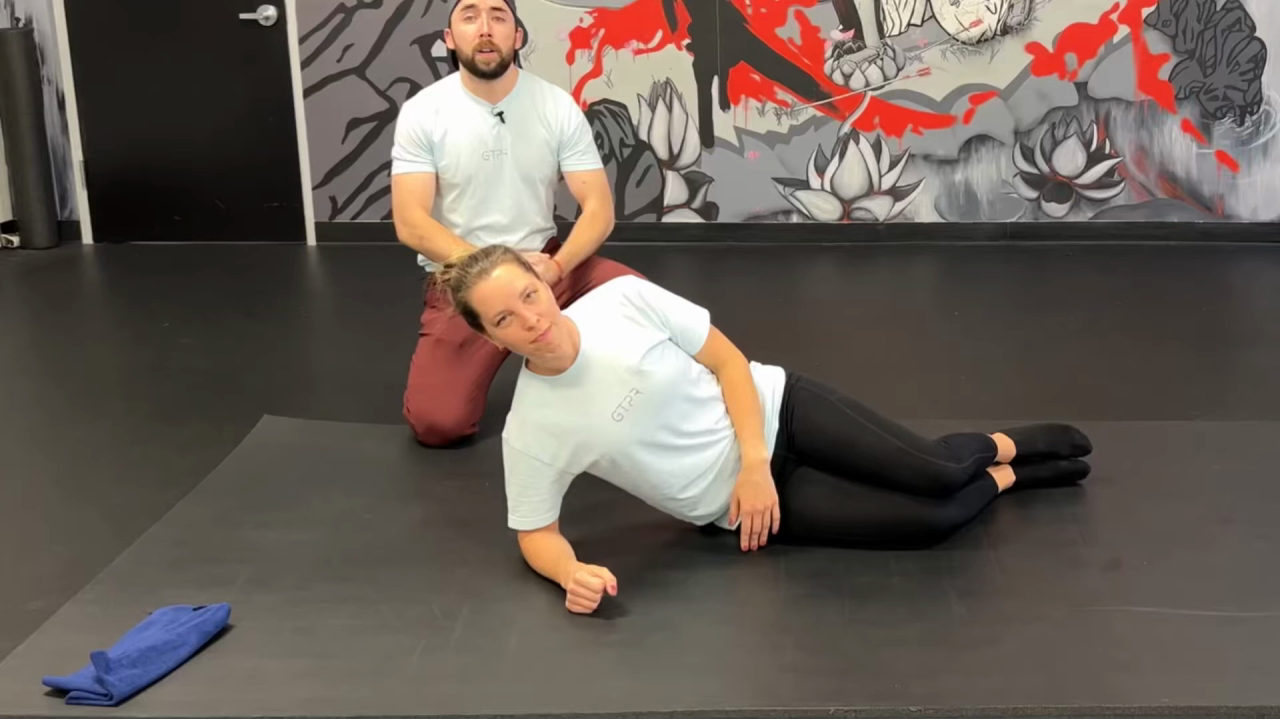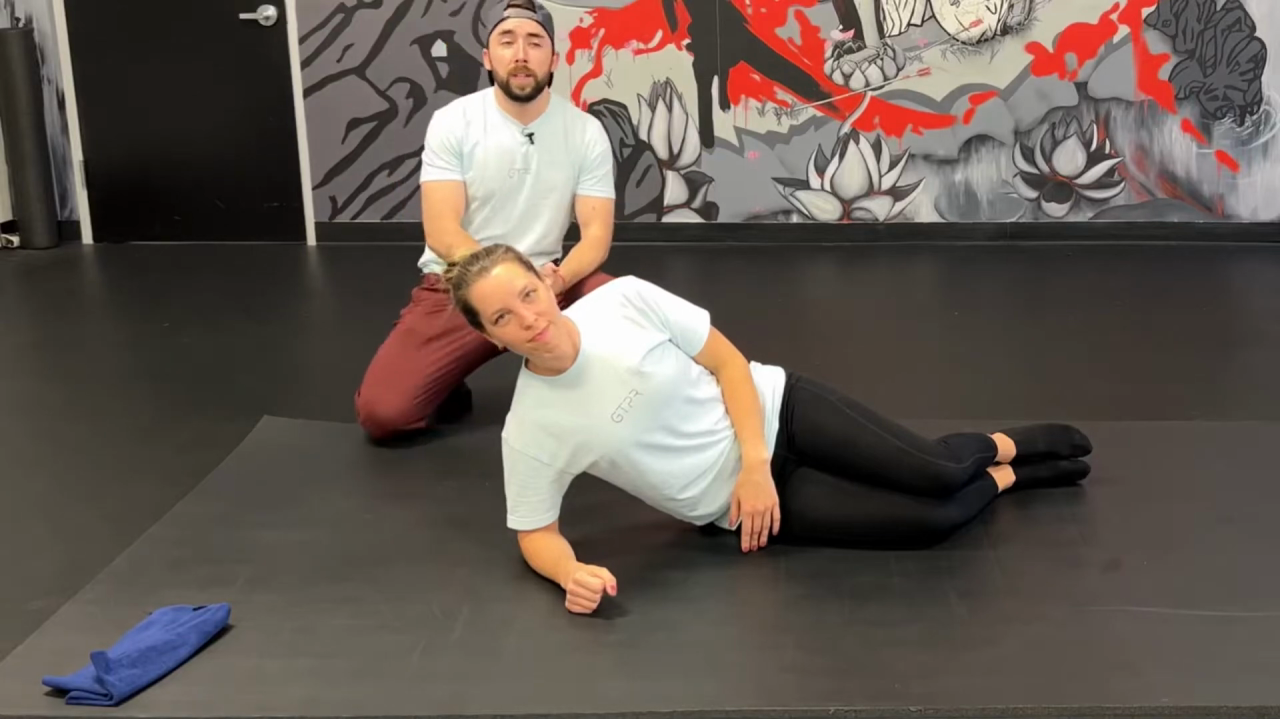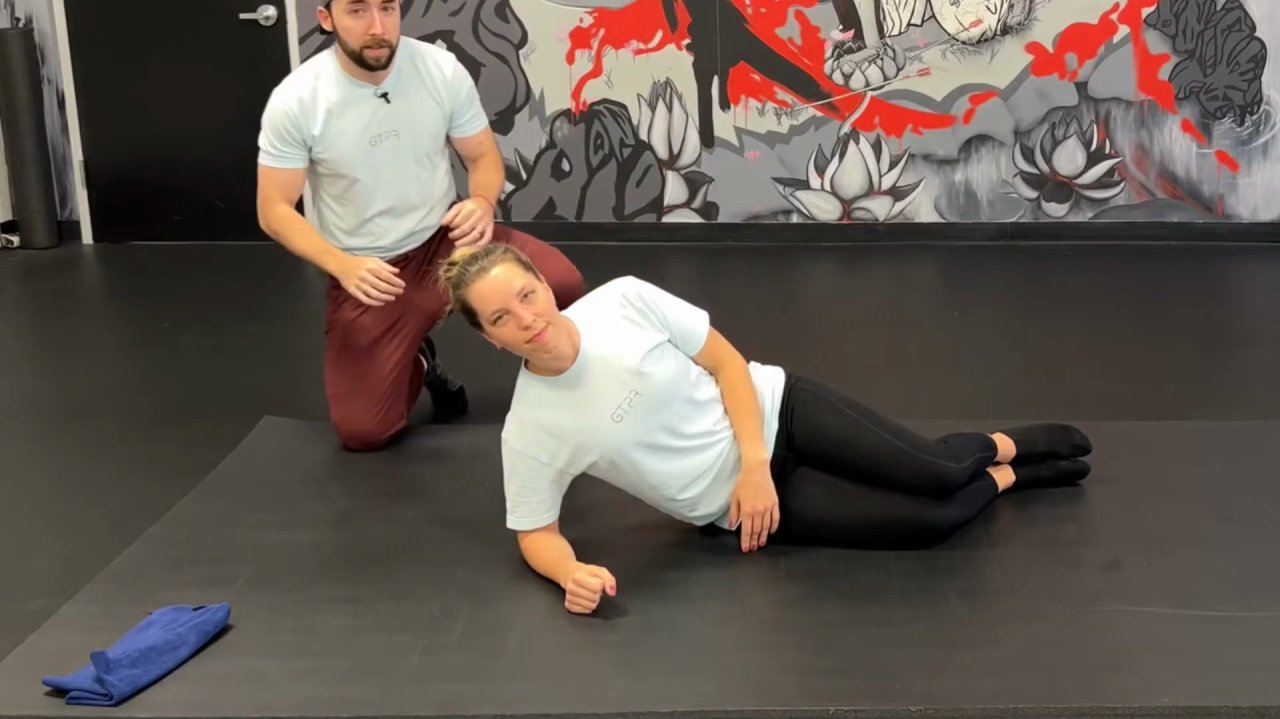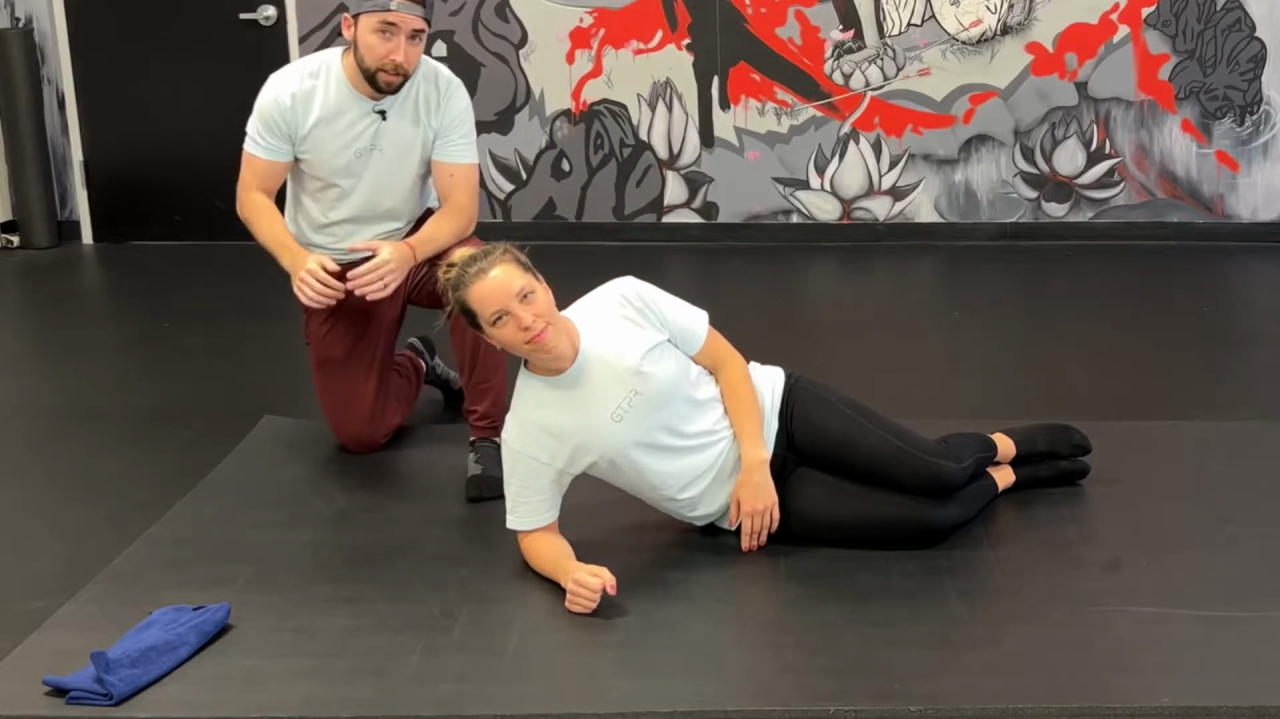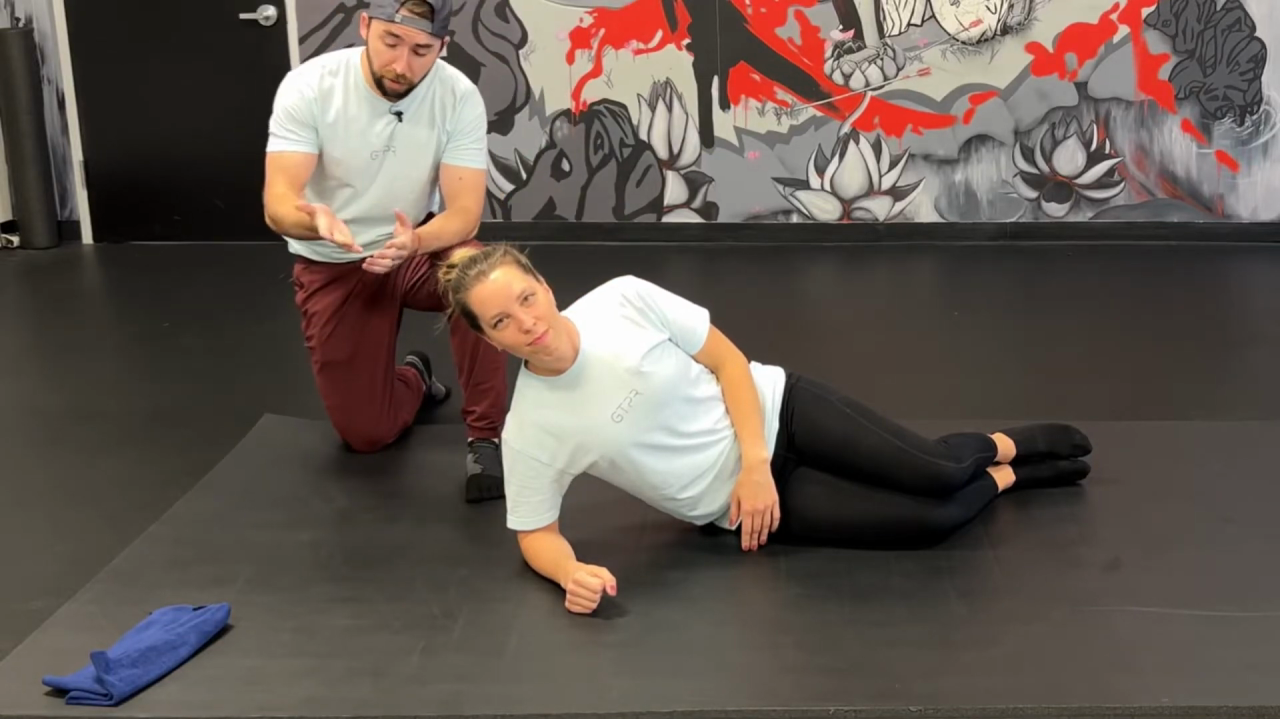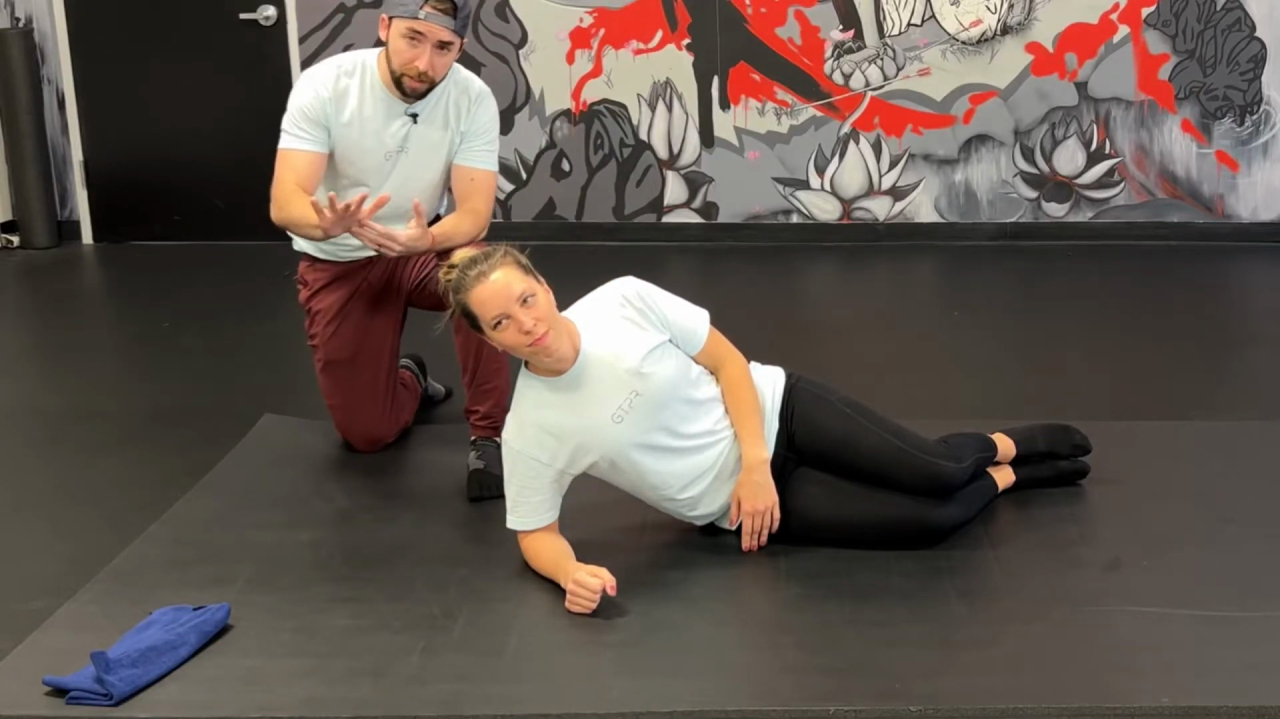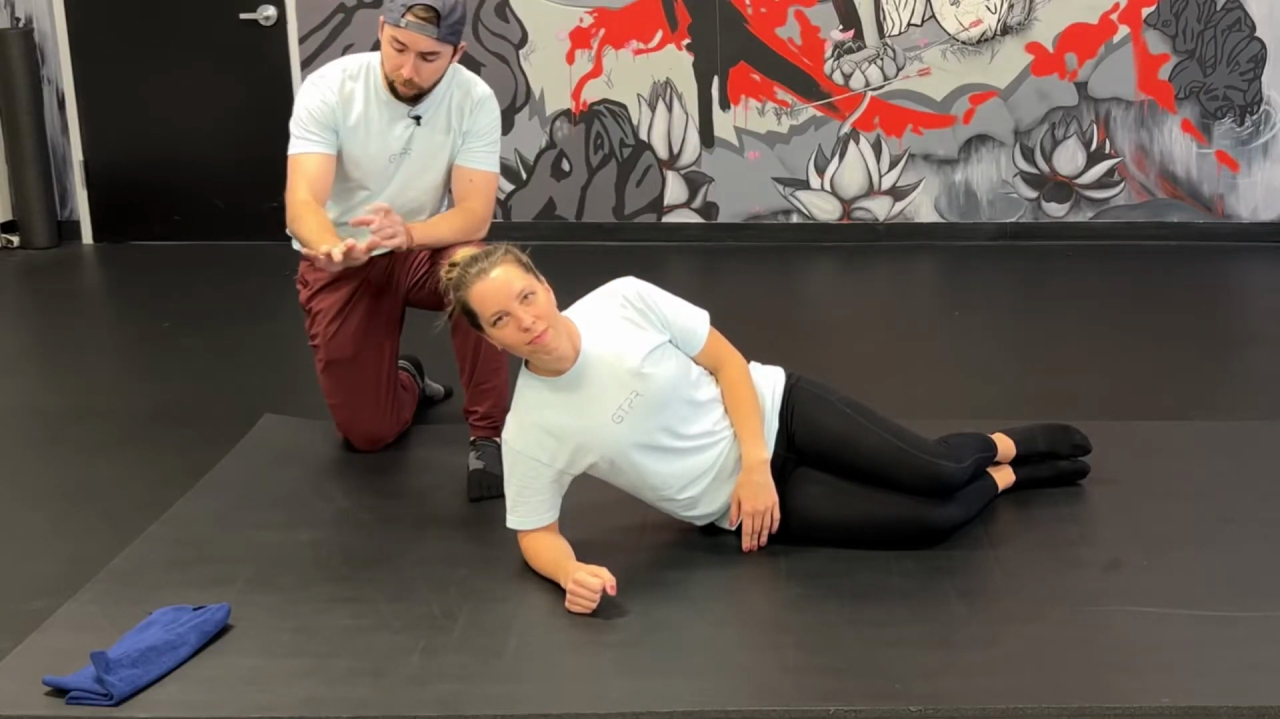
dt=0.7s
person 1, frame 1
left shoulder: (625, 298)
right shoulder: (530, 431)
left elbow: (729, 362)
right elbow: (536, 533)
left wrist: (754, 461)
right wrist: (571, 573)
left hip: (772, 408)
right hip: (731, 498)
left knee: (937, 471)
right knee: (930, 522)
left ankle: (1005, 446)
right ankle: (1006, 478)
person 1, frame 2
left shoulder: (625, 299)
right shoulder: (529, 432)
left elbow: (729, 363)
right elbow: (534, 533)
left wrist: (754, 462)
right wrist: (571, 573)
left hip: (772, 411)
right hip: (726, 499)
left knee: (936, 473)
right knee: (931, 522)
left ankle: (1006, 446)
right ankle: (1005, 479)
person 1, frame 3
left shoulder: (624, 298)
right shoulder: (528, 431)
left elbow: (729, 364)
right elbow: (535, 533)
left wrist: (753, 462)
right wrist: (570, 573)
left hip: (772, 409)
right hip: (731, 497)
left knee: (937, 471)
right knee: (930, 522)
left ankle: (1006, 444)
right ankle: (1007, 478)
person 1, frame 4
left shoulder: (623, 298)
right shoulder: (528, 430)
left elbow: (728, 363)
right elbow: (535, 534)
left wrist: (755, 463)
right wrist: (571, 573)
left hip: (772, 411)
right hip: (729, 501)
left knee: (936, 474)
right knee: (932, 521)
left ankle: (1008, 445)
right ankle: (1005, 479)
person 1, frame 5
left shoulder: (623, 298)
right shoulder: (529, 431)
left elbow: (729, 362)
right elbow: (536, 534)
left wrist: (754, 461)
right wrist: (570, 573)
left hip: (772, 410)
right hip: (729, 499)
left knee: (936, 474)
right knee: (931, 523)
left ankle: (1006, 444)
right ankle: (1004, 478)
person 1, frame 6
left shoulder: (624, 299)
right shoulder: (529, 431)
left elbow: (729, 362)
right elbow: (535, 534)
left wrist: (756, 463)
right wrist: (570, 573)
left hip: (773, 410)
right hip: (727, 500)
left knee: (936, 473)
right knee: (931, 522)
left ankle: (1006, 446)
right ankle: (1003, 478)
person 1, frame 7
left shoulder: (624, 298)
right shoulder: (528, 430)
left elbow: (729, 362)
right elbow: (535, 533)
left wrist: (754, 462)
right wrist: (570, 572)
left hip: (772, 409)
right hip: (726, 497)
left knee: (935, 473)
right knee: (930, 522)
left ankle: (1006, 444)
right ankle: (1005, 479)
person 2, frame 1
left shoulder: (558, 106)
right shoulder: (422, 112)
left elbow: (599, 208)
right elbow: (411, 224)
left wrist: (558, 268)
left hip: (542, 260)
right knee: (438, 423)
right ankle: (458, 363)
person 2, frame 2
left shoulder: (587, 134)
right shoulder: (452, 122)
left elbow: (597, 235)
right elbow: (442, 234)
left wrist: (555, 281)
left hip: (544, 281)
right hip: (452, 288)
right knee: (382, 414)
right ankle: (448, 371)
person 2, frame 3
left shoulder: (441, 69)
right shoulder: (294, 101)
left elbow: (485, 159)
right elbow: (274, 210)
left wrist: (483, 203)
right wrist: (343, 265)
left hip: (446, 241)
right hip: (368, 271)
left knee: (561, 283)
right knee: (363, 431)
right ankle: (418, 365)
person 2, frame 4
left shoulder: (445, 92)
right shoulder: (289, 91)
left elbow: (461, 207)
right elbow: (252, 195)
left wrist: (408, 253)
right wrist: (295, 259)
left hip: (414, 242)
right hip: (333, 269)
right knee: (360, 434)
left ankle: (487, 436)
right ankle: (416, 365)
person 2, frame 5
left shoulder: (459, 97)
right shoulder: (308, 87)
left elbow: (465, 213)
right elbow: (277, 202)
left wrist: (414, 241)
right wrist: (316, 222)
left hip: (417, 244)
right hip: (331, 268)
right knee: (366, 434)
left ankle: (487, 436)
right ankle: (414, 380)
person 2, frame 6
left shoulder: (474, 99)
right shoulder: (323, 85)
left elbow: (476, 213)
right elbow: (284, 202)
left wrist: (425, 240)
right wrist: (328, 224)
left hip: (422, 247)
right hip: (337, 265)
right knee: (366, 434)
left ankle: (489, 434)
right ankle: (409, 380)
person 2, frame 7
left shoulder: (475, 100)
right shoulder: (327, 89)
left elbow: (475, 216)
right elbow: (302, 203)
left wrist: (406, 232)
right wrist: (333, 248)
left hip: (421, 248)
right hip: (341, 266)
right knee: (367, 433)
left ankle: (487, 434)
right ankle: (407, 381)
